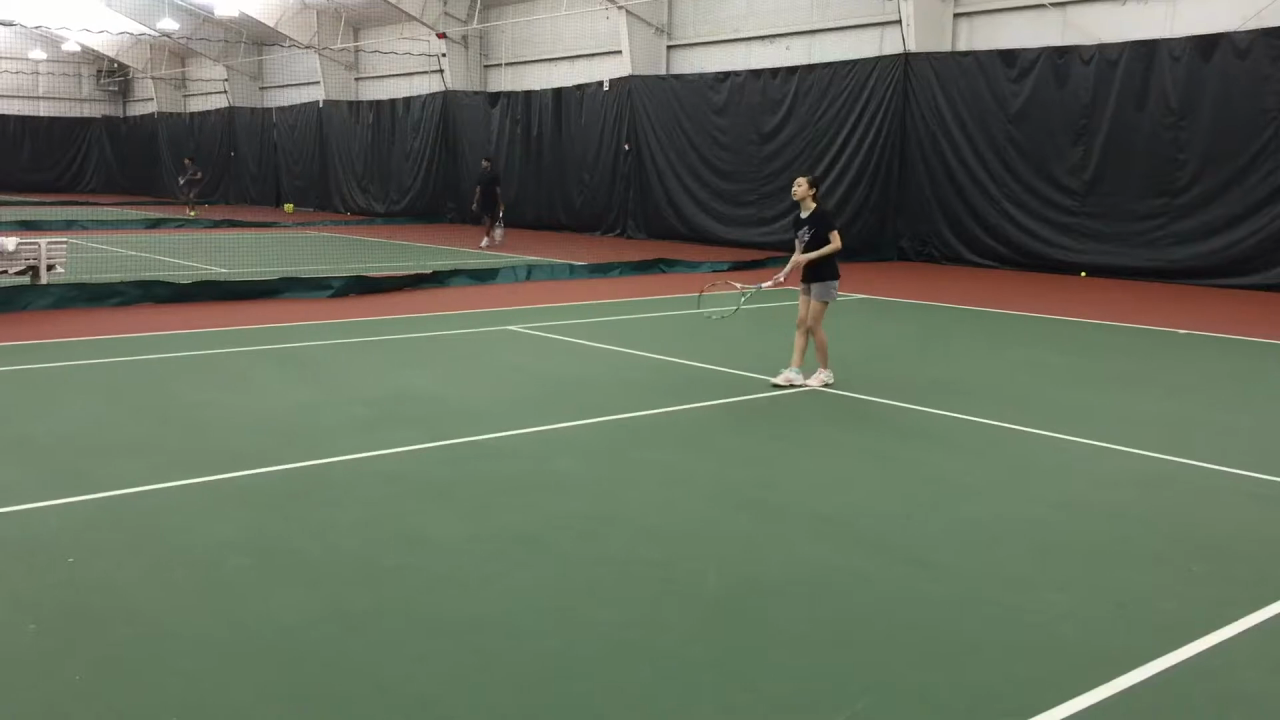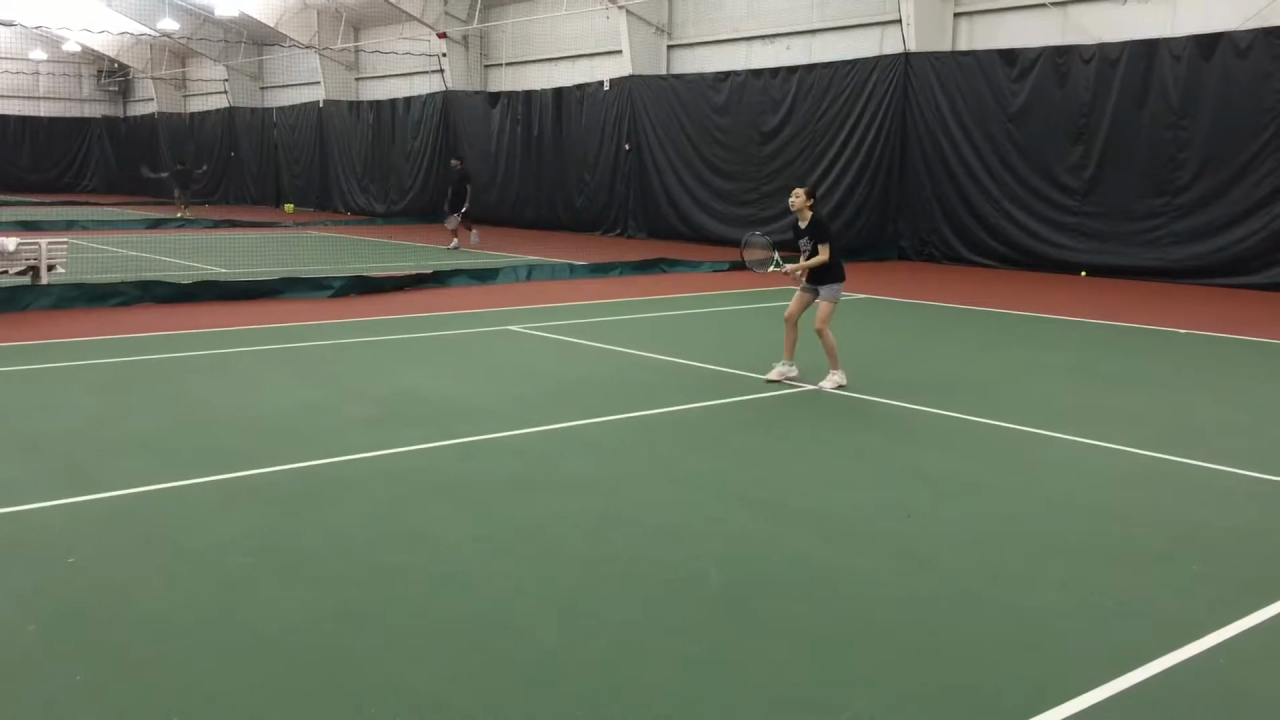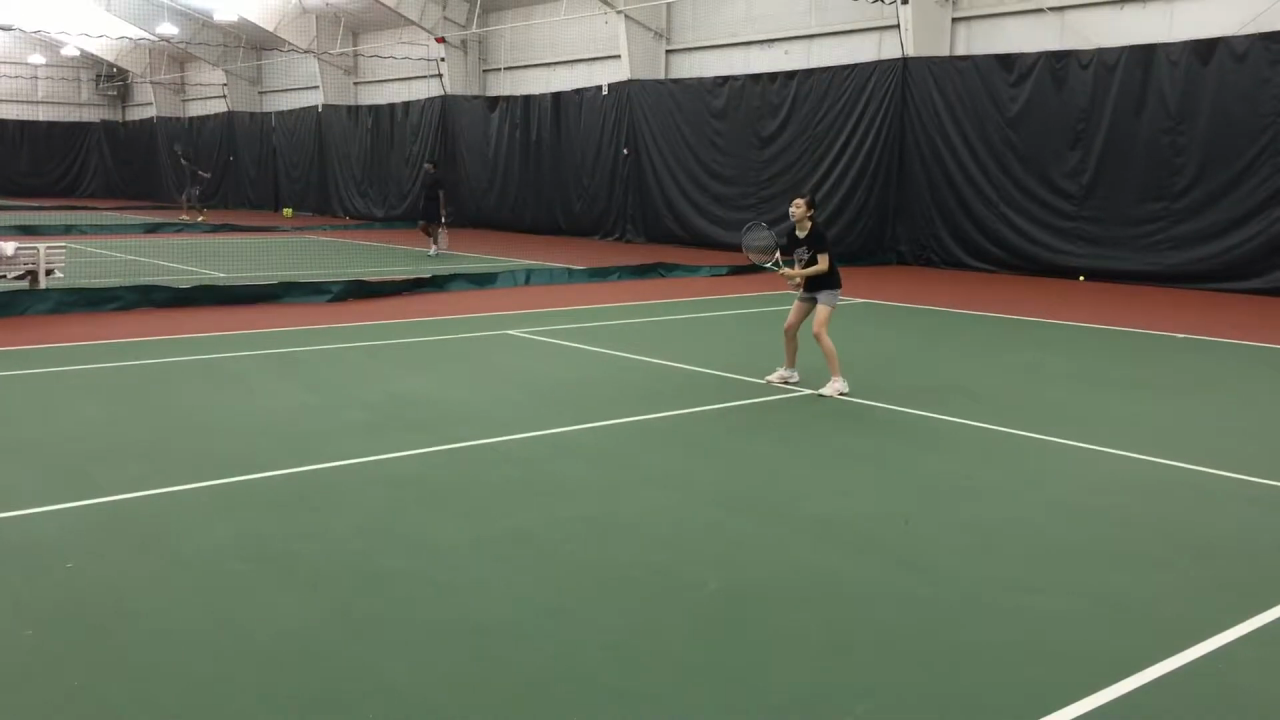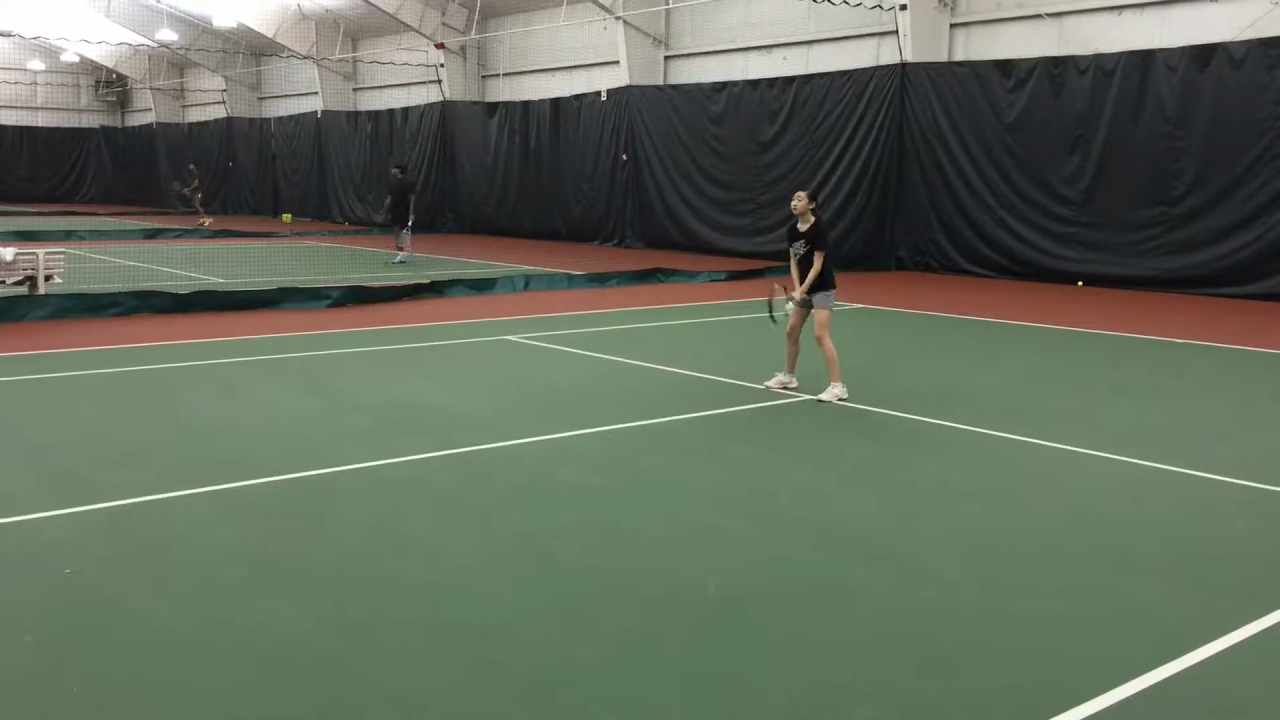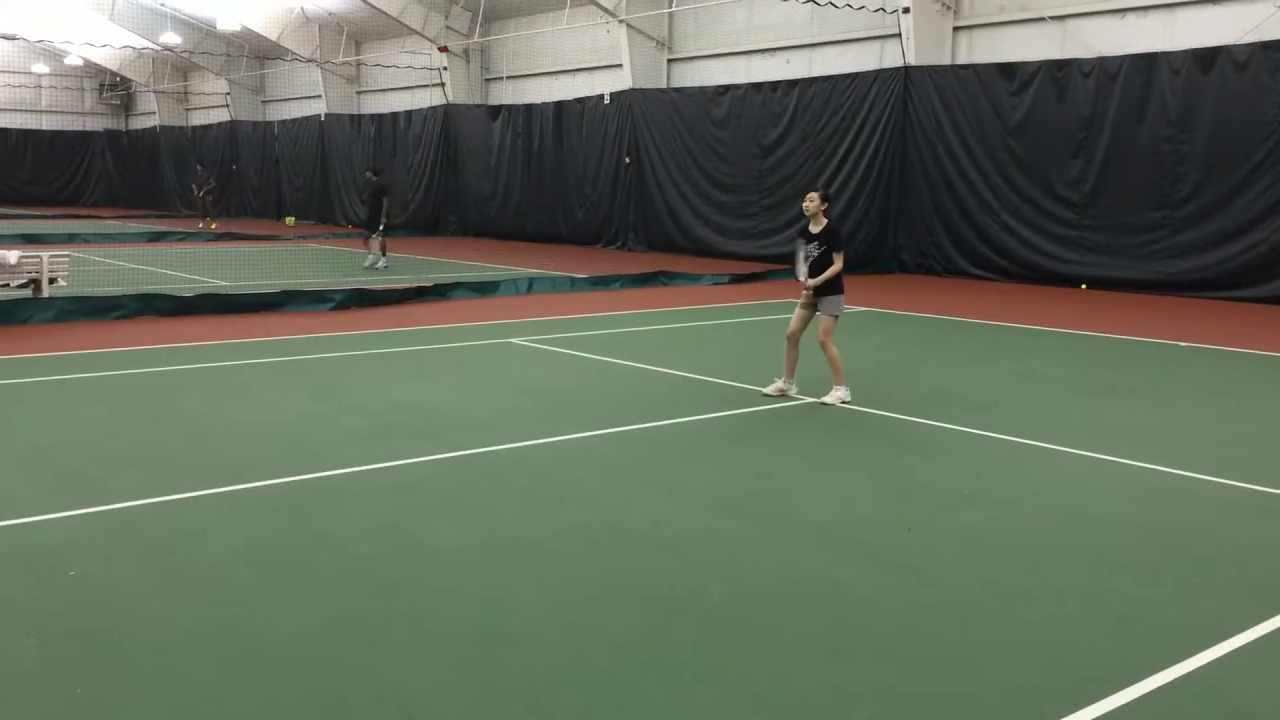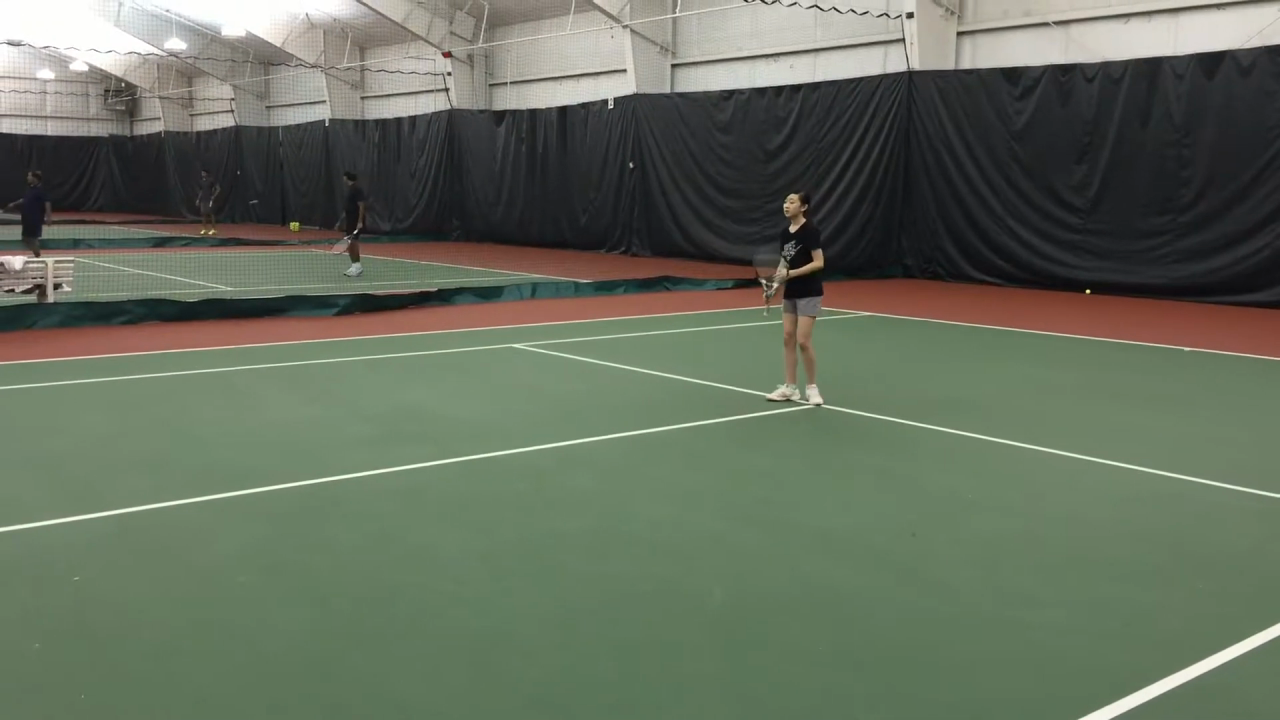
dt=0.7s
person 1, frame 1
left shoulder: (821, 215)
right shoulder: (797, 218)
left elbow: (837, 244)
left wrist: (809, 256)
right wrist: (785, 272)
left hip: (826, 277)
right hip: (808, 277)
left knee: (813, 324)
right knee: (801, 324)
left ankle: (825, 372)
right ankle: (794, 372)
person 1, frame 2
left shoulder: (818, 222)
right shoulder: (796, 225)
left elbow: (824, 256)
left wrist: (797, 267)
right wrist: (799, 271)
left hip: (831, 278)
right hip: (812, 279)
left knee: (820, 326)
right knee: (790, 317)
left ankle: (837, 373)
right ankle: (787, 365)
person 1, frame 3
left shoulder: (817, 233)
right shoulder: (792, 235)
left elbow: (823, 266)
left wrist: (796, 274)
right wrist: (797, 279)
left hip: (828, 287)
right hip: (809, 287)
left knee: (818, 331)
right knee: (789, 328)
left ankle: (838, 381)
right ankle: (789, 371)
person 1, frame 4
left shoulder: (818, 228)
right shoulder: (792, 229)
left elbow: (817, 265)
right elbow: (794, 261)
left wrist: (801, 289)
right wrist: (796, 288)
left hip: (822, 288)
right hip: (804, 288)
left knee: (821, 335)
right knee: (791, 331)
left ankle: (837, 386)
right ankle: (788, 376)
person 1, frame 5
left shoulder: (832, 231)
right shoulder: (803, 232)
left elbow: (838, 265)
right elbow: (804, 264)
left wrist: (817, 281)
right wrist: (805, 287)
left hip: (830, 293)
right hip: (810, 293)
left knee: (825, 340)
right knee: (792, 335)
left ankle: (841, 389)
right ankle: (787, 382)
person 1, frame 6
left shoulder: (810, 230)
right shoulder: (785, 233)
left elbow: (819, 263)
left wrist: (792, 273)
right wrist: (775, 283)
left hip: (809, 293)
right hip: (790, 293)
left knee: (803, 342)
right knee: (788, 339)
left ankle: (812, 387)
right ankle: (790, 387)
